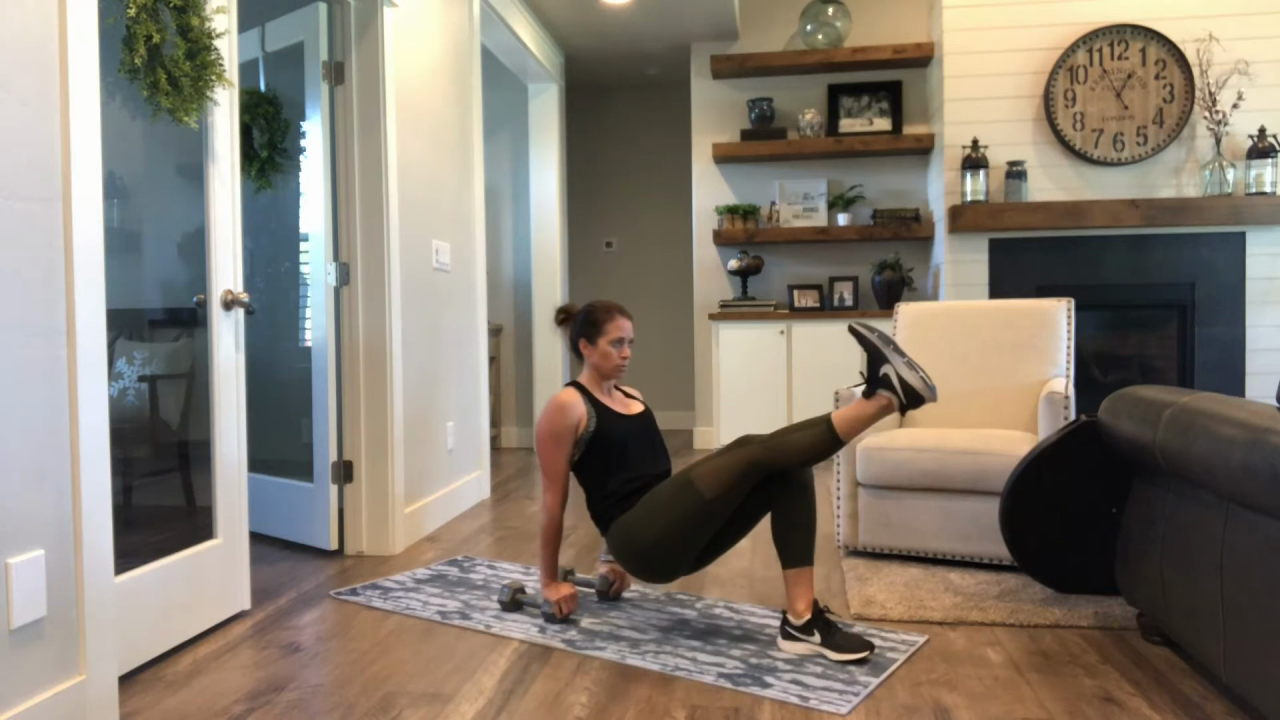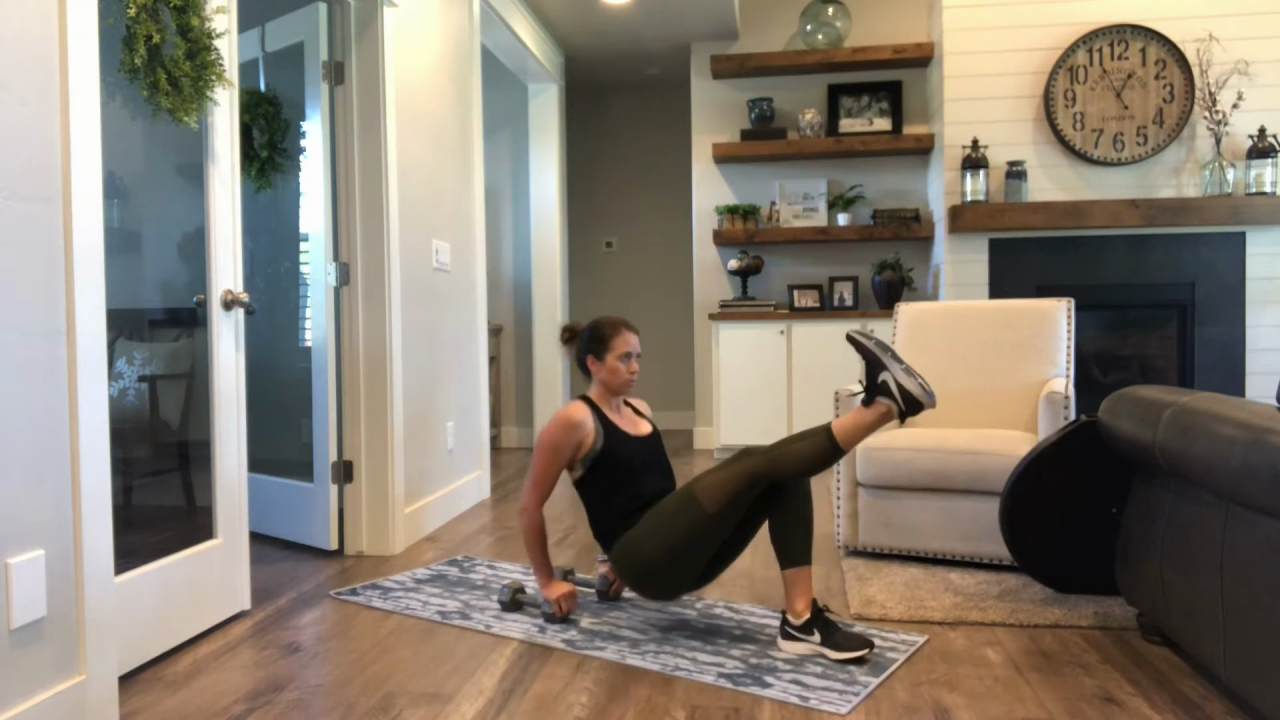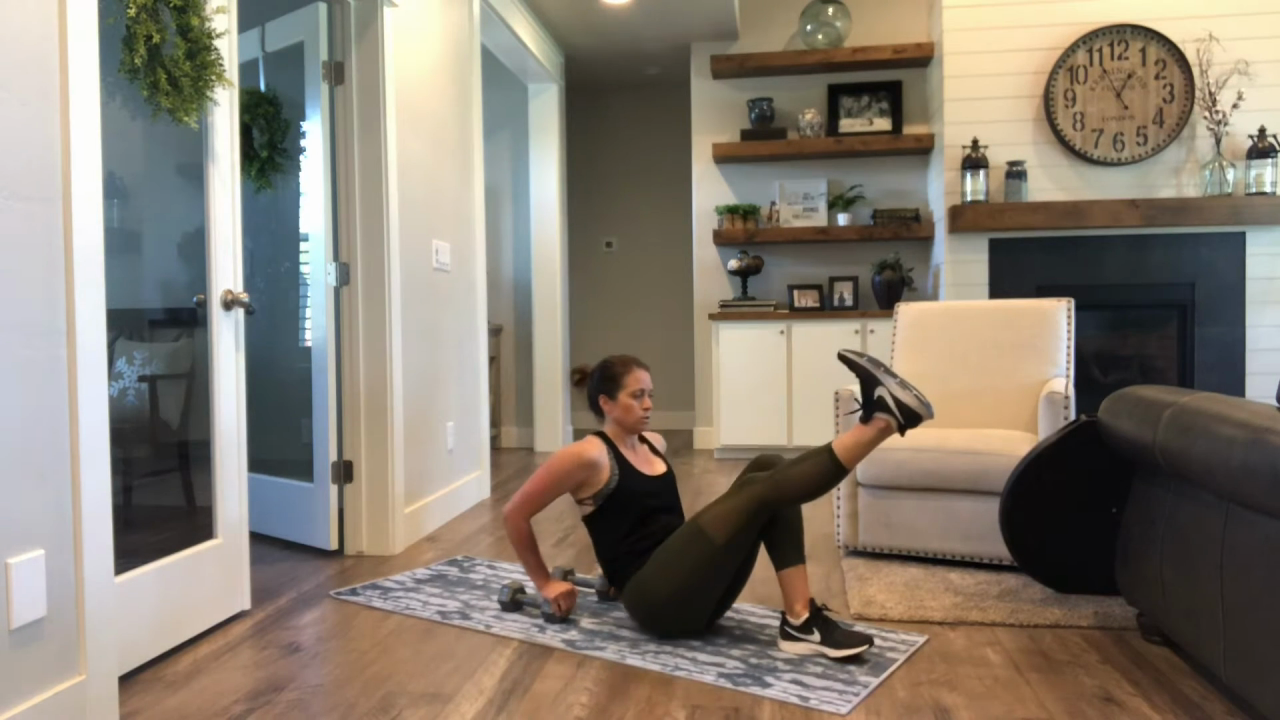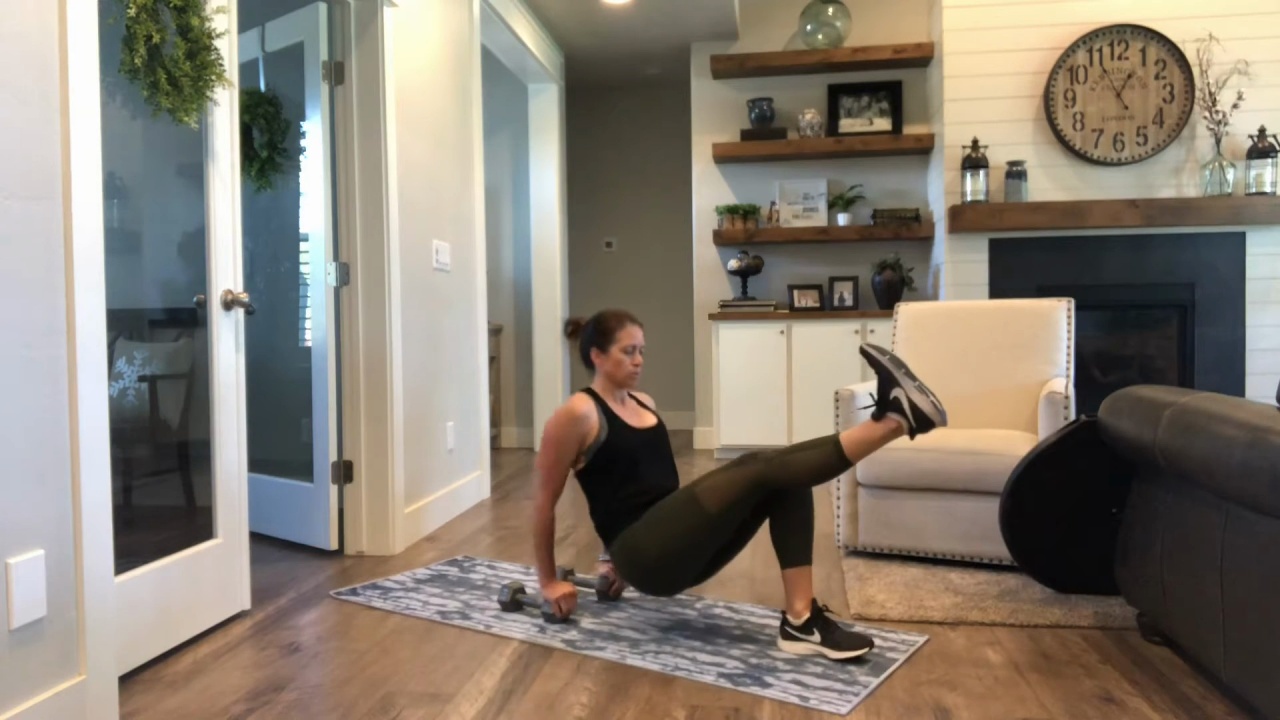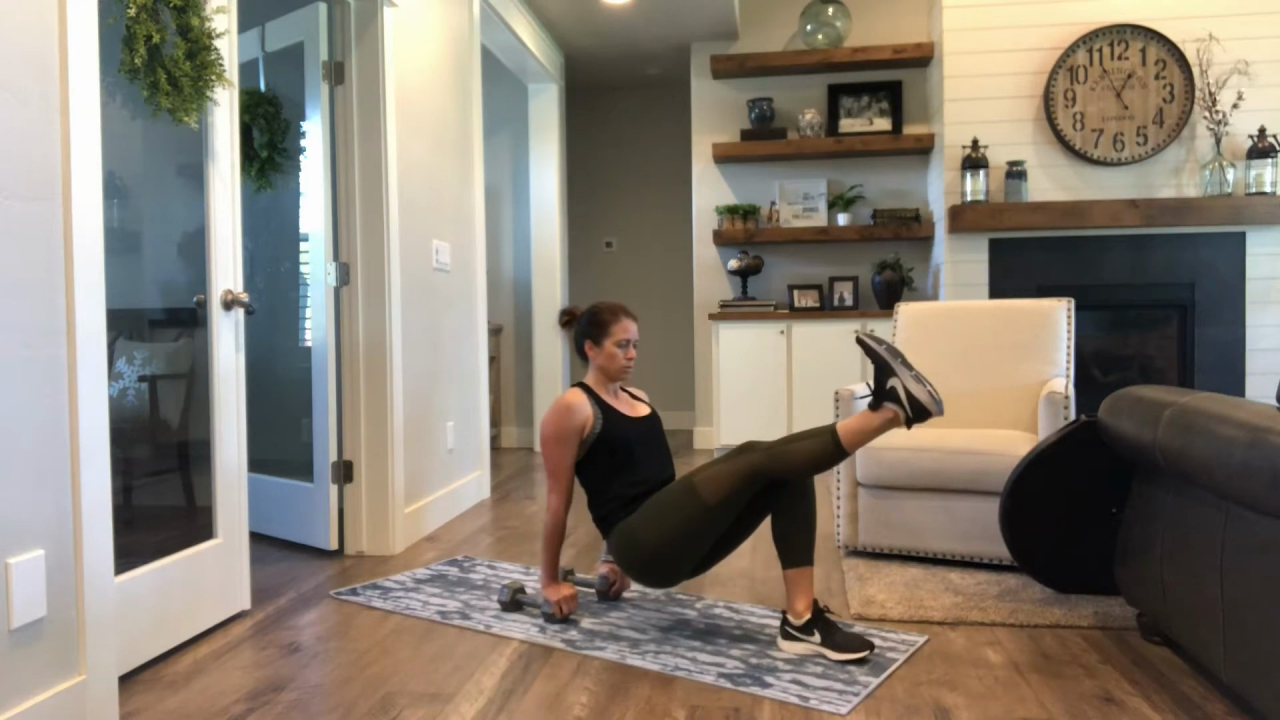
dt=0.4s
person 1, frame 1
left shoulder: (630, 396)
right shoulder: (566, 407)
right elbow: (553, 500)
left wrist: (618, 559)
right wrist: (550, 582)
left hip: (678, 534)
right hip: (644, 542)
left knee: (788, 469)
right knee: (752, 453)
left ankle: (801, 622)
right ankle: (884, 397)
person 1, frame 2
left shoulder: (637, 410)
right shoulder: (574, 421)
right elbow: (530, 505)
left wrist: (614, 560)
right wrist: (548, 582)
left hip: (681, 552)
right hip: (647, 564)
left knee: (783, 475)
right knee: (753, 465)
left ankle: (800, 623)
right ankle: (885, 404)
person 1, frame 3
left shoulder: (652, 444)
right shoulder: (587, 457)
right elbow: (514, 513)
right wrist: (546, 583)
left hip: (693, 583)
right hip: (657, 598)
left knee: (767, 469)
right knee: (759, 490)
left ankle: (801, 623)
person 1, frame 4
left shoulder: (643, 404)
right shoulder: (577, 415)
right elbow: (544, 502)
left wrist: (613, 558)
right wrist: (549, 581)
left hip: (681, 544)
right hip: (647, 557)
left knee: (783, 476)
right knee: (757, 470)
left ankle: (800, 622)
right ankle: (894, 421)
person 1, frame 5
left shoulder: (636, 398)
right shoulder: (572, 408)
right elbow: (557, 500)
left wrist: (615, 558)
right wrist: (551, 582)
left hip: (680, 537)
right hip: (646, 546)
left knee: (787, 473)
right knee: (756, 460)
left ankle: (802, 622)
right ankle: (891, 410)
